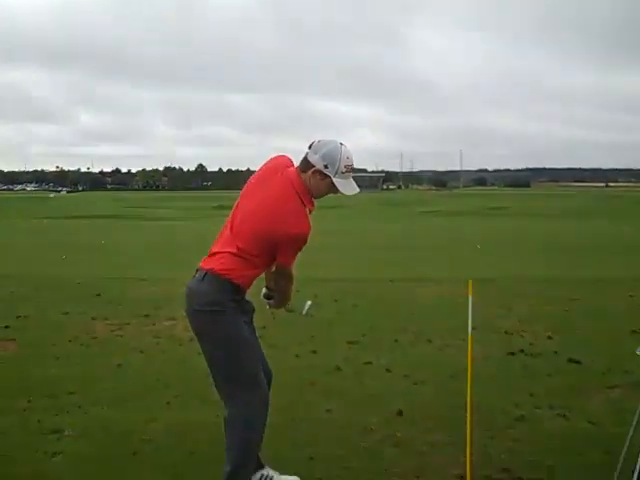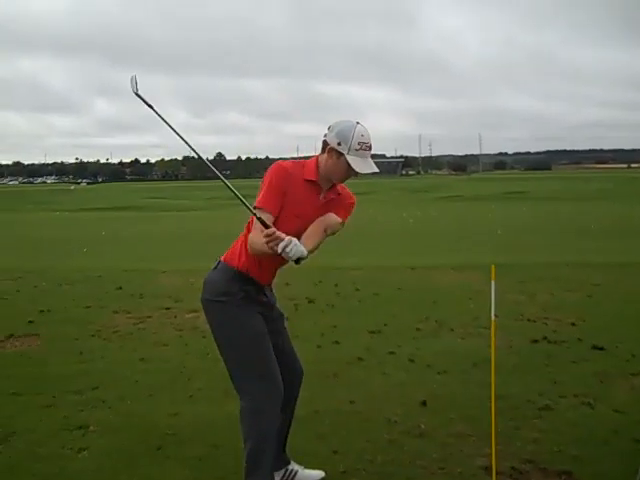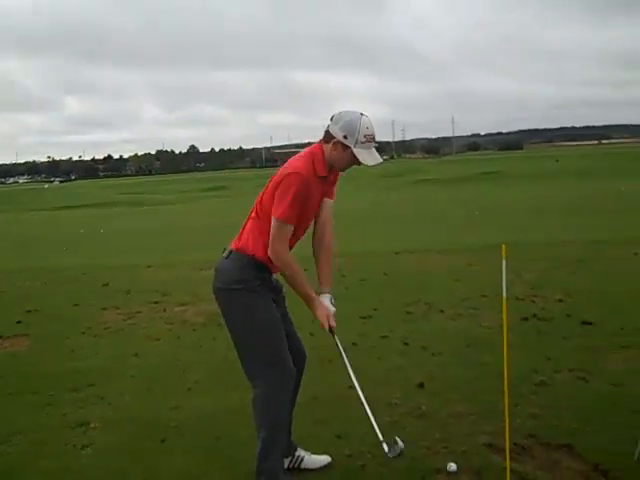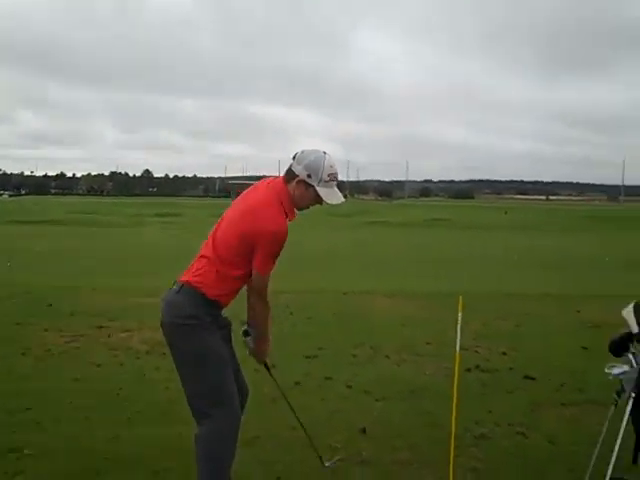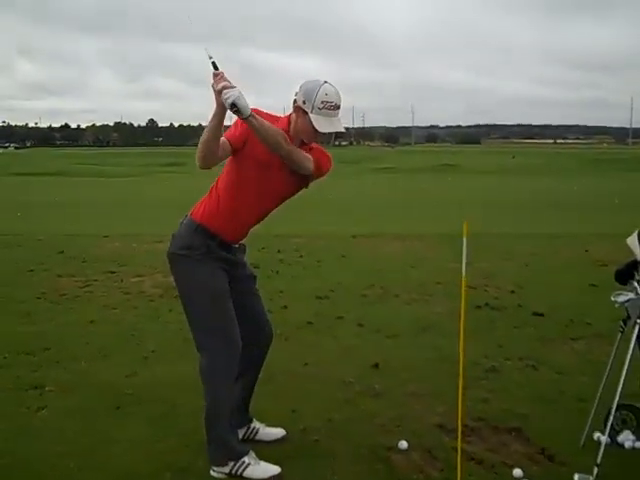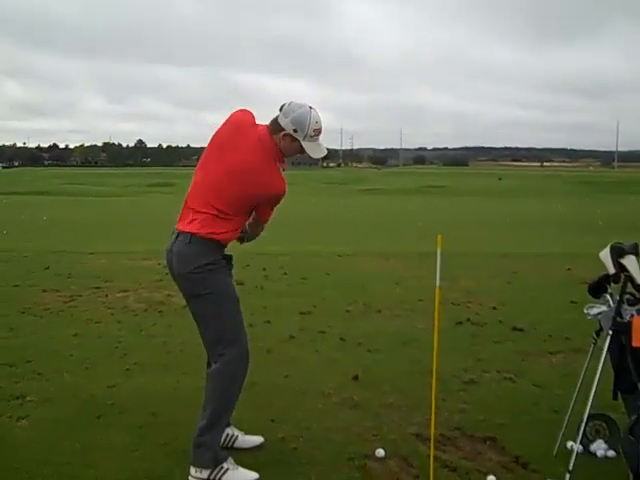
dt=0.7s
person 1, frame 1
left shoulder: (279, 165)
right shoulder: (296, 222)
right elbow: (283, 274)
left wrist: (271, 273)
right wrist: (282, 297)
left hip: (220, 290)
right hip: (216, 298)
left knee: (258, 381)
right knee: (249, 395)
person 1, frame 2
left shoulder: (344, 201)
right shoulder: (283, 173)
left elbow: (318, 234)
right elbow: (255, 239)
left wrist: (296, 246)
right wrist: (269, 242)
left hip: (259, 289)
right hip: (229, 289)
left knee: (290, 376)
right knee: (263, 389)
person 1, frame 3
left shoulder: (328, 171)
right shoulder: (299, 176)
left elbow: (324, 233)
right elbow: (279, 253)
left wrist: (326, 295)
right wrist: (313, 303)
left hip: (258, 275)
right hip: (242, 278)
left knee: (293, 360)
right knee: (276, 375)
left ankle: (282, 449)
person 1, frame 4
left shoulder: (269, 185)
right shoulder: (274, 226)
right elbow: (258, 293)
left wrist: (254, 324)
right wrist: (262, 340)
left hip: (197, 306)
right hip: (191, 312)
left knee: (235, 397)
right knee: (221, 414)
person 1, frame 5
left shoulder: (319, 161)
right shoulder: (255, 122)
left elbow: (283, 149)
right elbow: (204, 159)
left wrist: (245, 111)
right wrist: (221, 110)
left hip: (231, 250)
right hip: (196, 244)
left knee: (258, 335)
right knee: (222, 348)
left ankle: (237, 421)
person 1, frame 6
left shoulder: (241, 122)
right shoulder: (274, 184)
right wrist: (247, 230)
left hip: (183, 248)
right hip: (203, 257)
left knee: (224, 344)
right knee: (232, 353)
left ankle: (216, 427)
